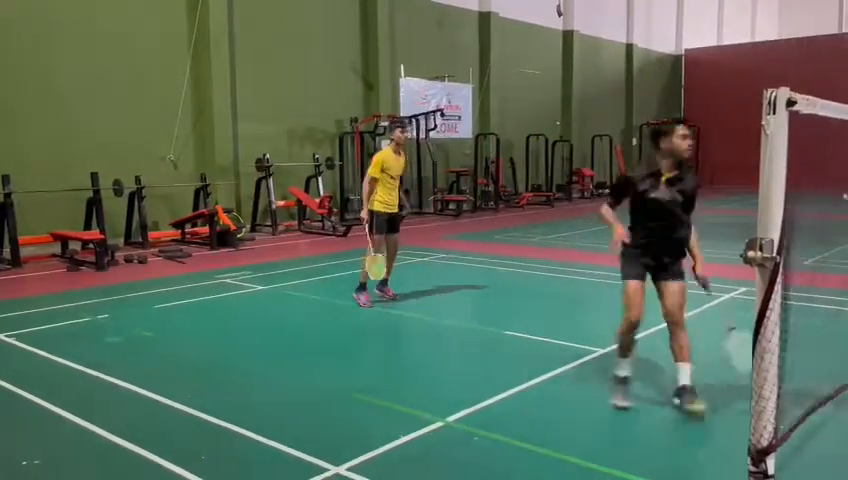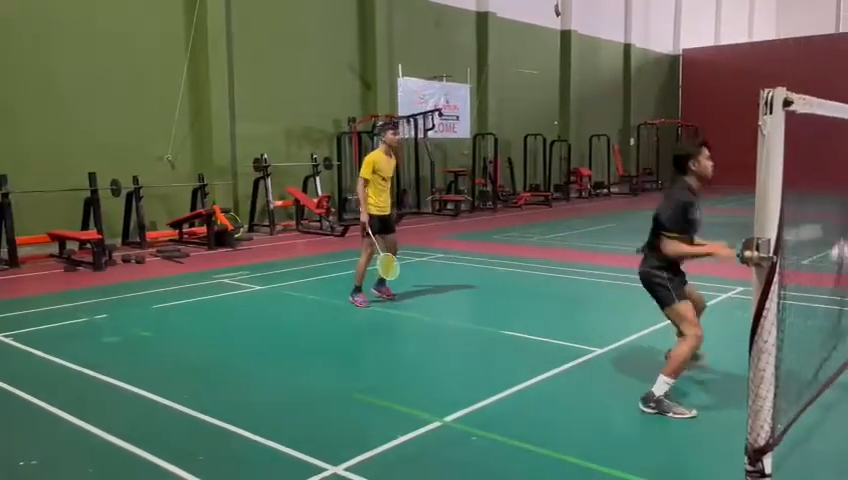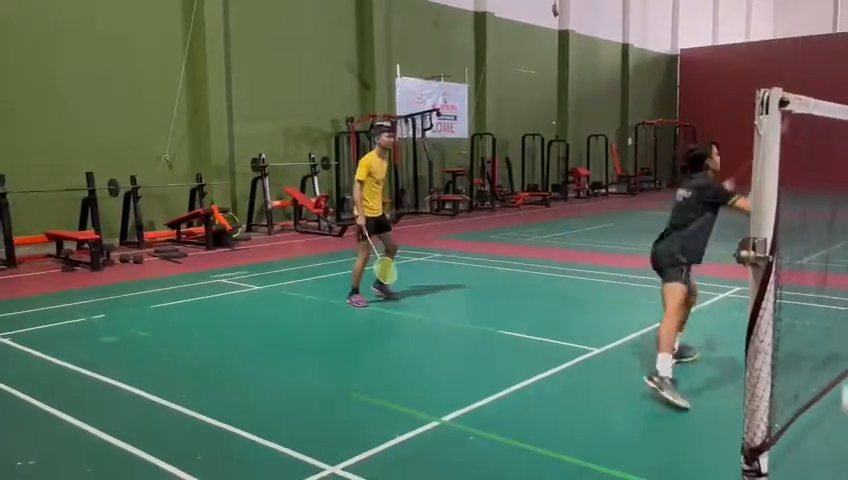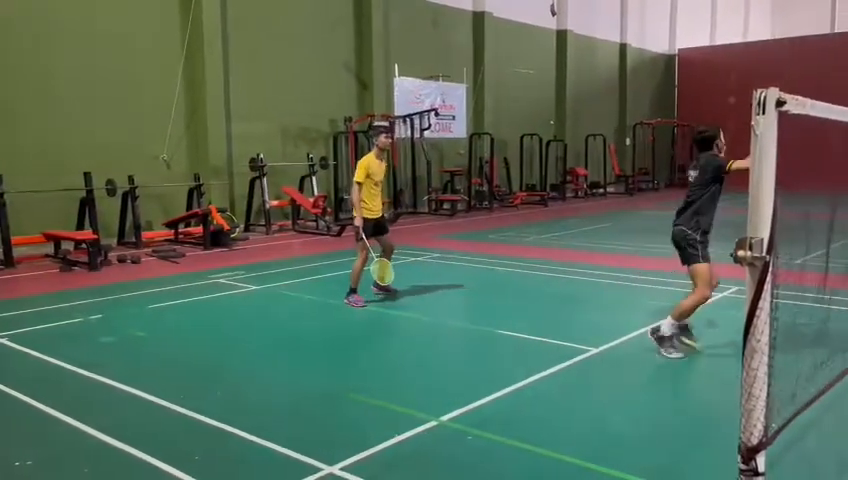
dt=0.2s
person 1, frame 1
left shoulder: (689, 182)
right shoulder: (637, 178)
left elbow: (686, 224)
right elbow: (606, 207)
left wrist: (698, 260)
right wrist: (616, 228)
left hip: (668, 255)
right hip: (637, 253)
left knee: (676, 318)
right knee: (632, 318)
left ankle: (684, 388)
right ankle: (621, 376)
person 1, frame 2
left shoulder: (686, 195)
right shoulder: (680, 200)
right elbow: (668, 248)
left wrist: (702, 243)
right wrist: (712, 250)
left hip: (666, 272)
right hip: (659, 272)
left knee: (697, 304)
right knee: (693, 335)
left ankle: (680, 357)
right ankle: (655, 397)
person 1, frame 3
left shoulder: (693, 183)
right shoulder: (708, 185)
right elbow: (747, 206)
left wrist: (724, 189)
left hip: (667, 251)
right hip: (674, 255)
left knee: (689, 299)
right knee: (673, 314)
left ankle: (674, 348)
right ankle: (661, 377)
person 1, frame 4
left shoulder: (703, 162)
right shoulder: (713, 161)
right elbow: (741, 165)
left wrist: (721, 157)
left hip: (685, 230)
right hip: (690, 233)
left knee: (711, 281)
right knee: (703, 291)
left ankle: (681, 326)
right ankle: (663, 331)
person 2, frame 1
left shoulder: (402, 157)
right shoulder: (381, 156)
right elbow: (367, 183)
left wrist: (404, 202)
right wrist: (365, 209)
left hip: (393, 209)
right hip: (378, 209)
left knee: (393, 249)
right knee: (375, 249)
left ankle: (383, 285)
right ankle: (361, 289)
person 2, frame 2
left shoulder: (392, 159)
right shoulder: (372, 158)
right elbow: (361, 185)
right wrist: (364, 212)
left hip: (386, 211)
right hip: (371, 212)
left knee: (392, 248)
right knee: (368, 251)
left ankle: (380, 285)
right ankle: (356, 292)
person 2, frame 3
left shoulder: (385, 161)
right shoulder: (367, 160)
right elbow: (357, 188)
right wrist: (360, 214)
left hip: (378, 212)
right hip: (366, 214)
left knee: (392, 247)
right knee: (364, 254)
left ankle: (380, 283)
right ankle: (354, 293)
person 2, frame 4
left shoulder: (383, 162)
right shoulder: (365, 162)
right elbow: (355, 190)
right wrist: (358, 216)
left hip: (378, 214)
right hip: (364, 216)
left knee: (389, 248)
right knee: (363, 255)
left ankle: (380, 283)
right ankle: (352, 293)
